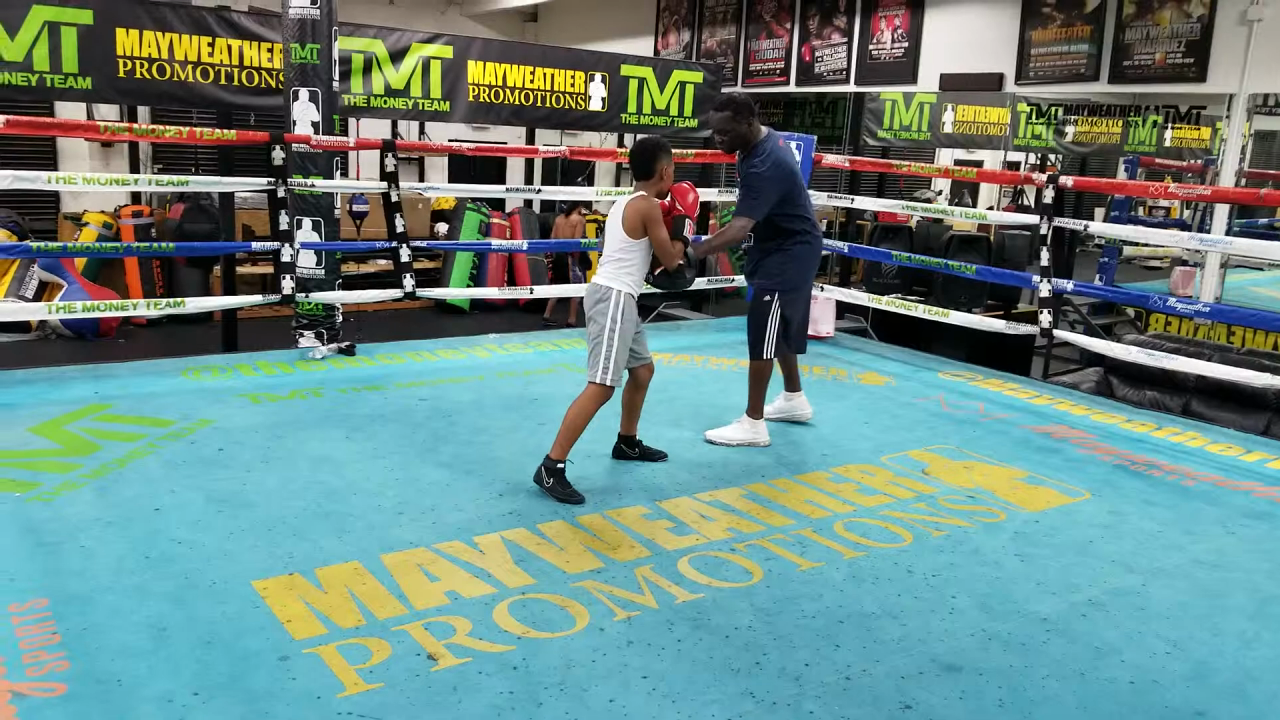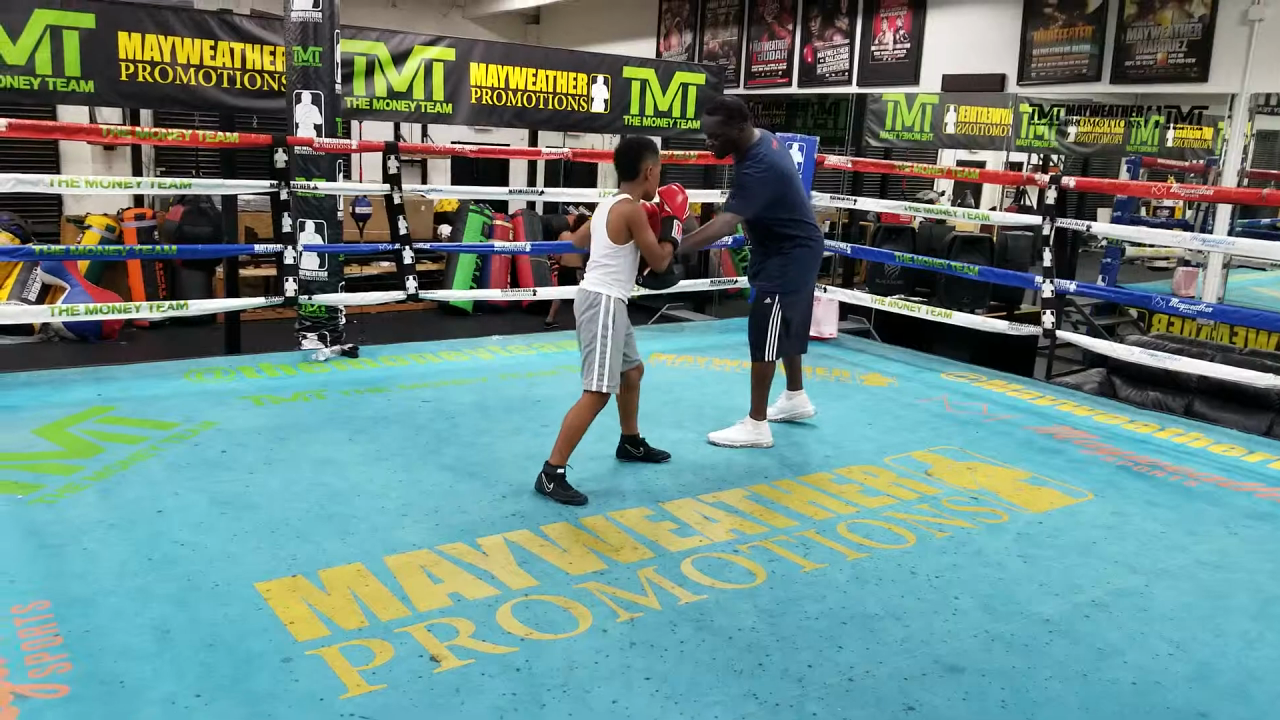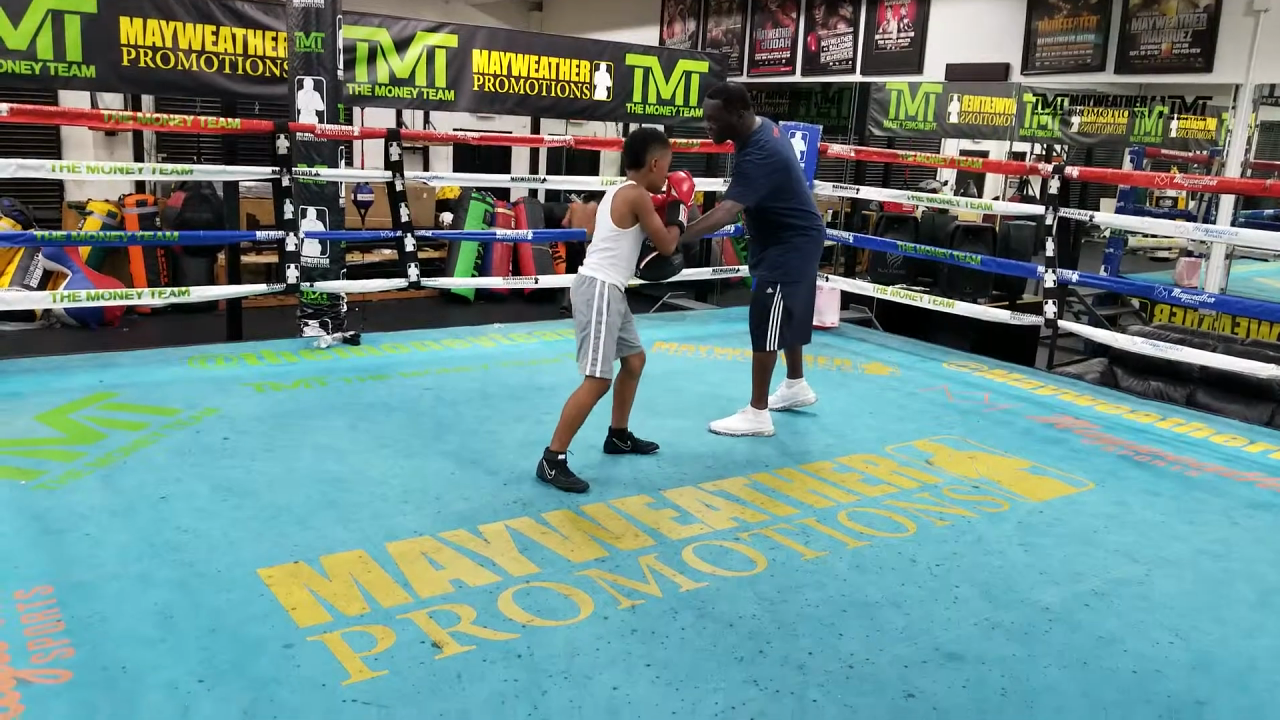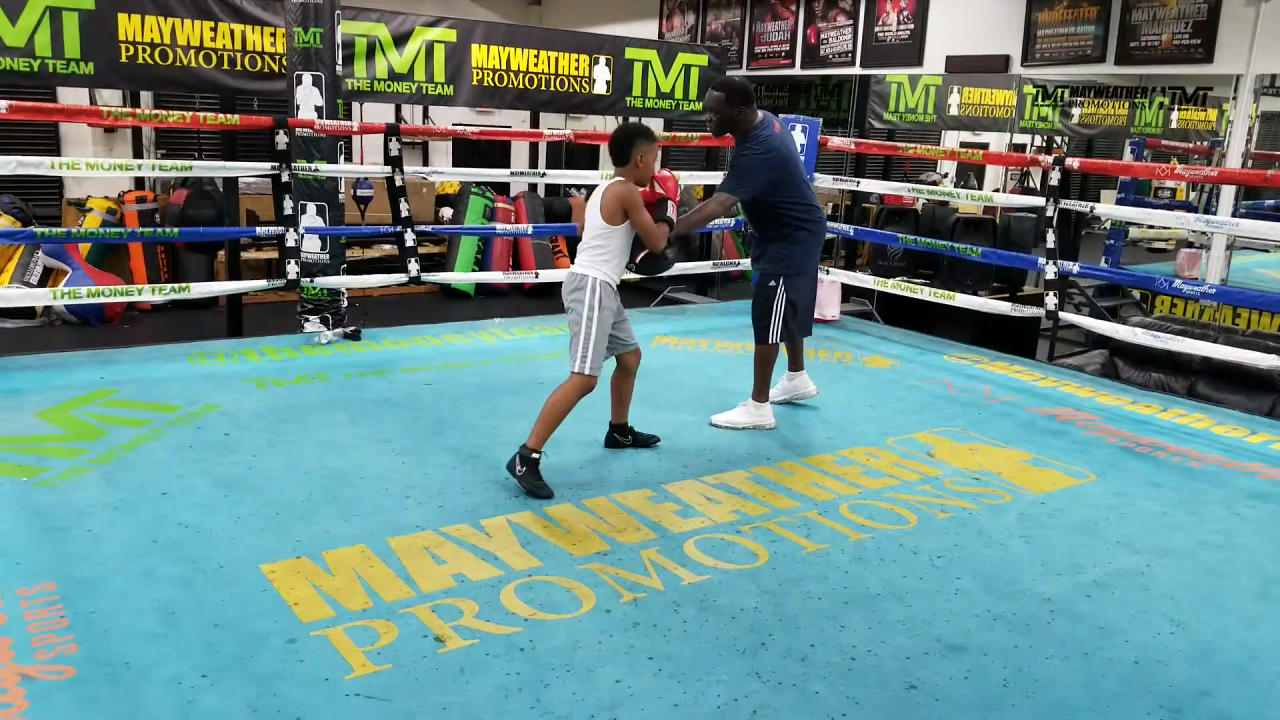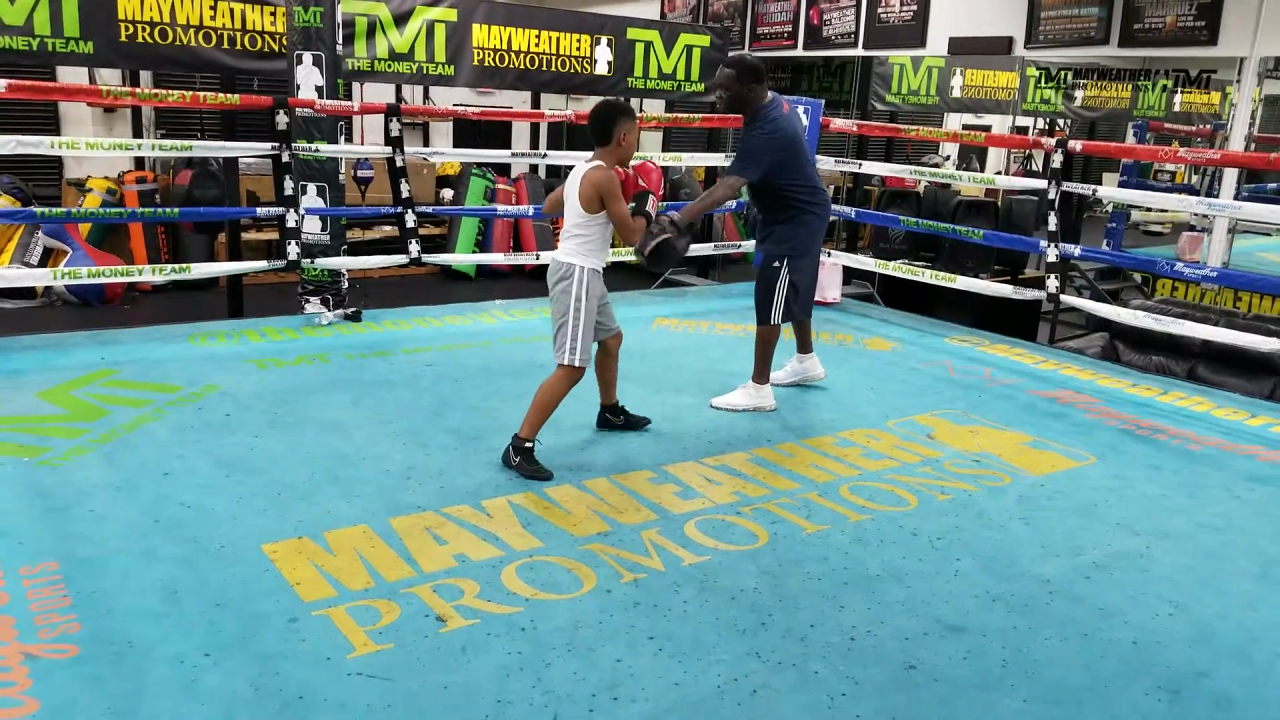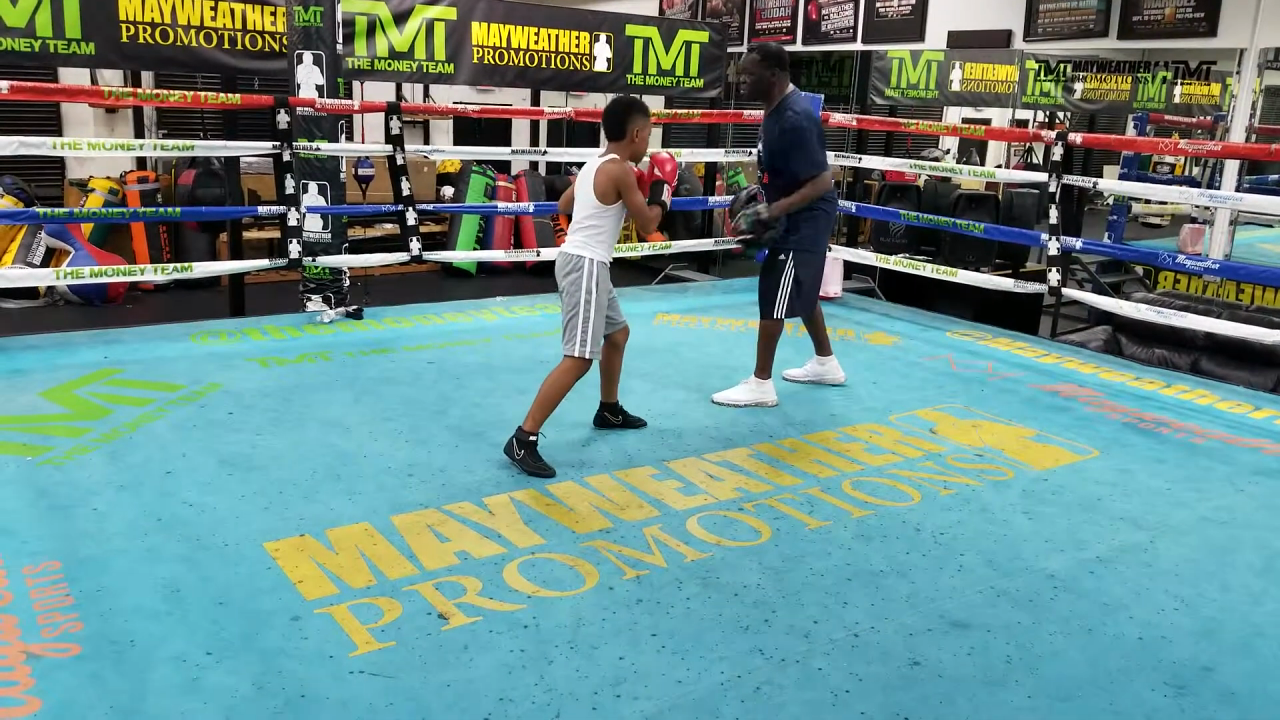
dt=0.3s
person 1, frame 1
left shoulder: (625, 203)
right shoulder: (648, 206)
right elbow: (669, 260)
right wrist: (684, 220)
left hip: (616, 297)
right hip: (613, 298)
left knee: (643, 369)
right knee: (601, 386)
left ankle: (627, 443)
right ankle: (551, 467)
person 1, frame 2
left shoulder: (609, 204)
right shoulder: (632, 209)
left elbow: (578, 240)
right elbow: (659, 263)
right wrist: (673, 222)
left hip: (606, 300)
right hip: (604, 302)
left knee: (633, 372)
right knee: (598, 392)
left ankle: (631, 443)
right ankle: (551, 474)
person 1, frame 3
left shoulder: (617, 193)
right shoulder: (637, 195)
left elbow: (591, 229)
right elbow: (666, 245)
right wrist: (679, 207)
left hip: (608, 290)
right hip: (598, 289)
left knee: (634, 359)
right knee: (597, 379)
left ankle: (618, 436)
right ankle: (552, 459)
person 1, frame 4
left shoulder: (605, 190)
right shoulder: (627, 192)
left elbow: (584, 228)
right elbow: (656, 243)
right wrist: (666, 204)
left hip: (601, 287)
right hip: (591, 287)
left knee: (630, 355)
right knee: (584, 377)
left ankle: (620, 431)
right ankle: (526, 457)
person 1, frame 5
left shoulder: (582, 170)
right shoulder: (605, 178)
left elbow: (549, 208)
right elbow: (631, 236)
right wrist: (647, 200)
left hip: (583, 272)
right hip: (577, 274)
left knee: (611, 339)
right knee: (572, 367)
left ankle: (611, 412)
right ankle: (519, 447)
person 1, frame 6
left shoulder: (593, 165)
right shoulder: (620, 170)
left elbow: (563, 206)
right elbow: (647, 227)
right wrist: (662, 187)
left hip: (586, 263)
right hip: (586, 265)
left knee: (618, 334)
right knee: (579, 358)
left ankle: (609, 410)
right ankle: (523, 440)
person 2, frame 1
left shoulder: (765, 164)
right shoulder: (764, 141)
left elbow: (739, 227)
left wrist: (692, 252)
left hip: (789, 252)
right hip: (782, 247)
left knee: (762, 332)
right knee: (781, 327)
left ankle: (753, 424)
right ankle: (794, 399)
person 2, frame 2
left shoulder: (758, 167)
right shoulder: (763, 140)
left elbow: (724, 224)
left wrist: (676, 248)
left hip: (790, 253)
right hip: (789, 247)
left knee: (764, 334)
right knee: (784, 327)
left ankle: (756, 426)
right ankle: (796, 398)
person 2, frame 3
left shoulder: (759, 155)
right shoulder: (763, 127)
left elbow: (725, 212)
left wrist: (676, 237)
left hip: (791, 243)
right hip: (790, 238)
left knee: (765, 323)
right knee: (786, 315)
left ankle: (757, 414)
right ankle: (796, 386)
person 2, frame 4
left shoulder: (760, 150)
right shoulder: (764, 121)
left elbow: (718, 204)
left wrist: (668, 231)
left hip: (792, 237)
right hip: (790, 231)
left knee: (768, 316)
right knee: (786, 310)
left ankle: (758, 407)
right ankle: (797, 379)
person 2, frame 5
left shoulder: (767, 131)
right shoulder: (772, 104)
left elbow: (728, 187)
left wrist: (677, 218)
left hip: (795, 219)
right hip: (793, 212)
left knee: (768, 299)
right knee: (792, 292)
left ankle: (758, 390)
right ankle: (806, 361)
person 2, frame 6
left shoulder: (794, 119)
right shoulder: (778, 107)
left elbow: (820, 183)
left wrist: (769, 212)
right wrist: (761, 202)
left hip: (805, 218)
right hip: (799, 218)
left knee: (774, 295)
right knee: (800, 290)
left ankle: (761, 384)
right ankle: (825, 362)
